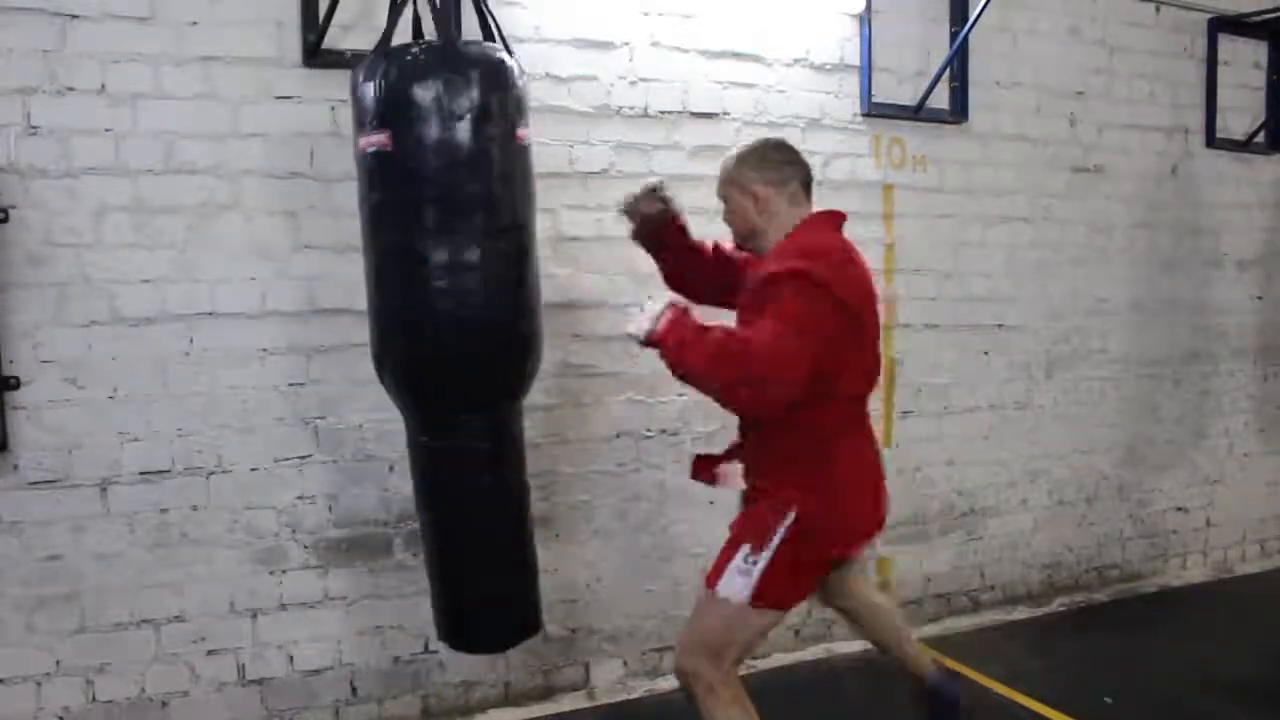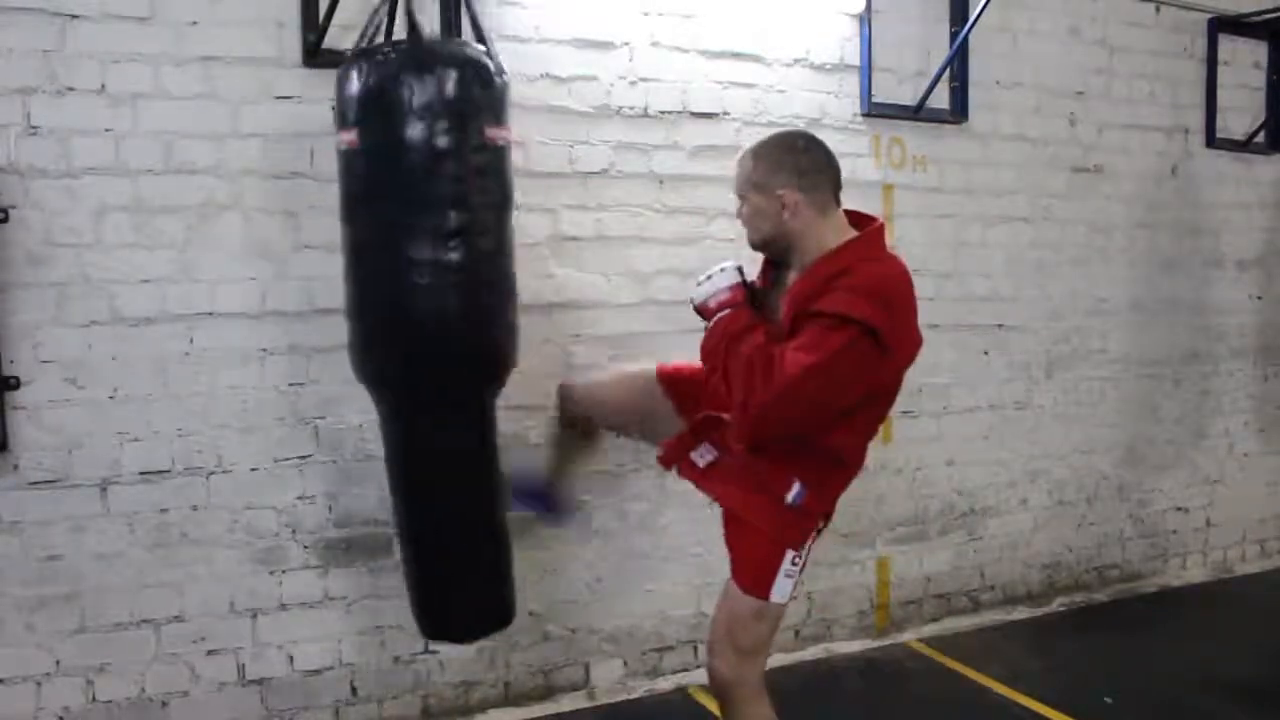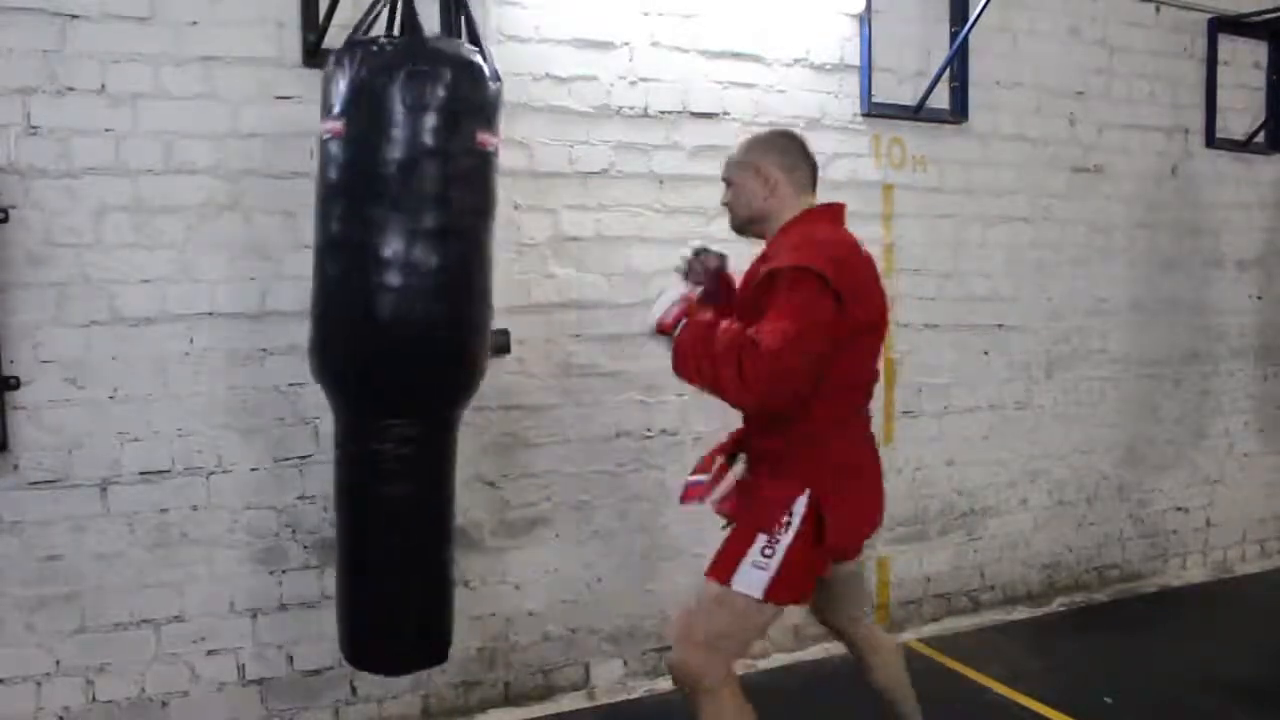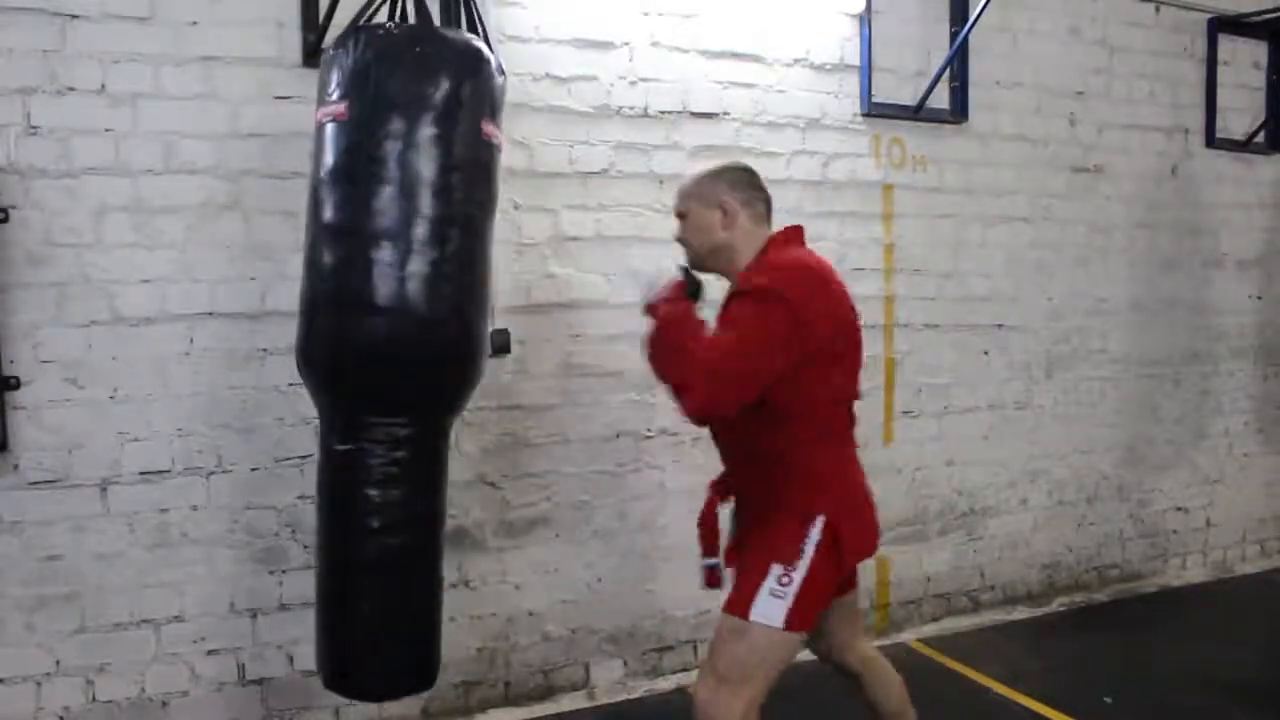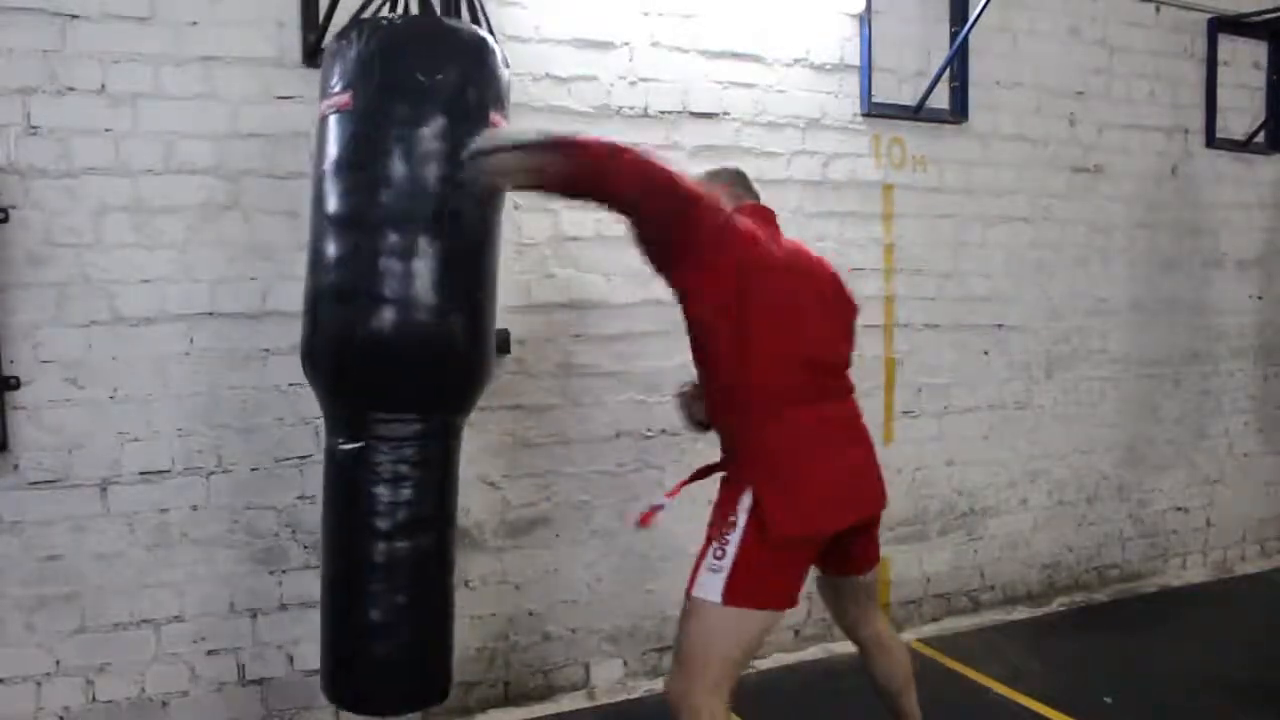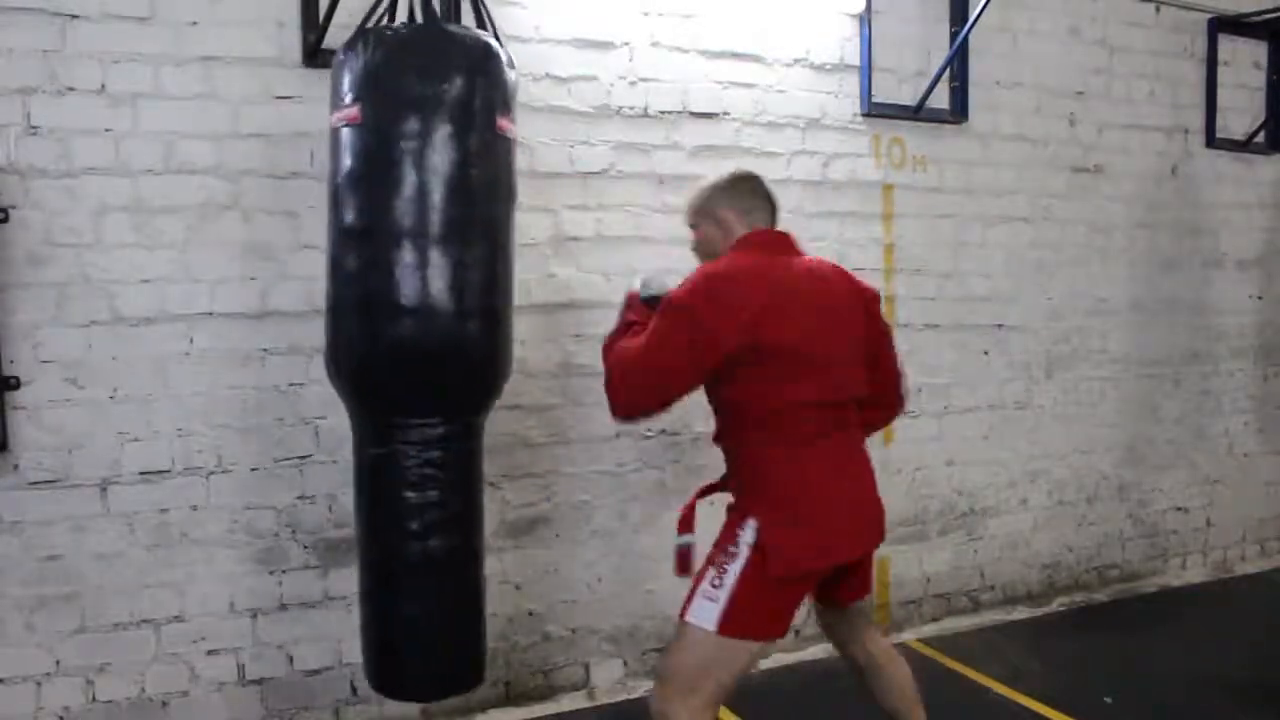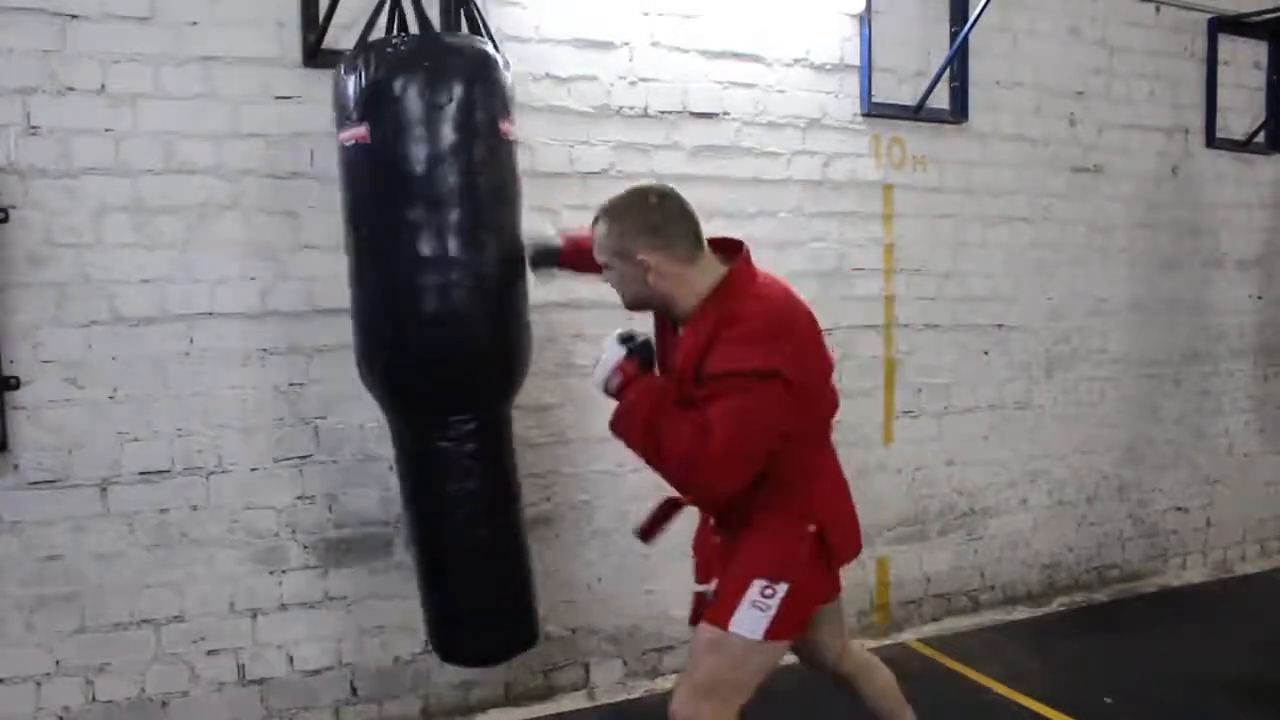
dt=0.3s
person 1, frame 1
left shoulder: (803, 273)
right shoulder: (804, 258)
left elbow: (753, 380)
right elbow: (711, 274)
left wrist: (670, 326)
right wrist: (659, 226)
left hip: (803, 492)
right hip: (833, 473)
left knee: (701, 663)
right knee: (840, 588)
person 1, frame 2
left shoulder: (865, 303)
right shoulder: (789, 252)
left elbow: (767, 407)
left wrist: (726, 310)
left hip: (783, 481)
right hip: (735, 424)
left knee: (732, 669)
right knee: (583, 395)
right ankle: (551, 485)
person 1, frame 3
left shoulder: (803, 263)
right shoulder: (807, 250)
left elbow: (761, 378)
right elbow: (770, 335)
left wrist: (686, 323)
right wrist: (717, 295)
left hip: (807, 484)
right hip: (812, 469)
left knee: (695, 658)
right knee: (850, 621)
person 1, frame 4
left shoulder: (781, 288)
right shoulder: (773, 281)
left elbow: (710, 390)
left wrist: (668, 311)
left hip: (803, 517)
right hip: (803, 501)
right knee: (840, 643)
person 1, frame 5
left shoulder: (723, 244)
right shoulder: (820, 276)
left elbow: (648, 187)
left wrist: (539, 157)
right wrist: (717, 405)
left hip: (776, 485)
right hip: (848, 473)
right knee: (866, 620)
person 1, frame 6
left shoulder: (723, 286)
right shoulder: (842, 288)
left elbow: (631, 392)
right elbow: (881, 401)
left wrist: (637, 317)
left hip: (780, 517)
right hip: (841, 499)
right knee: (860, 640)
person 1, frame 7
left shoulder: (757, 338)
right shoulder: (705, 265)
left elbow: (710, 472)
right elbow: (645, 237)
left wrist: (630, 385)
right wrist: (571, 249)
left hip: (787, 526)
right hip: (756, 515)
right knee: (834, 650)
